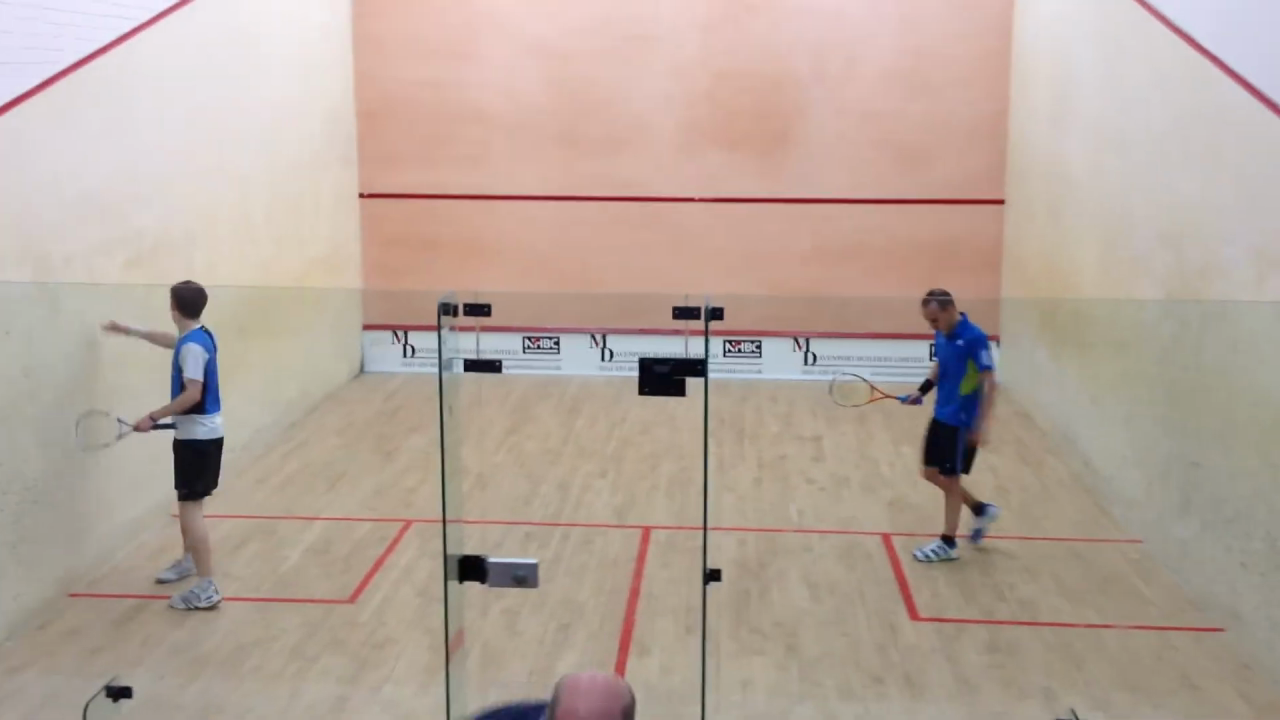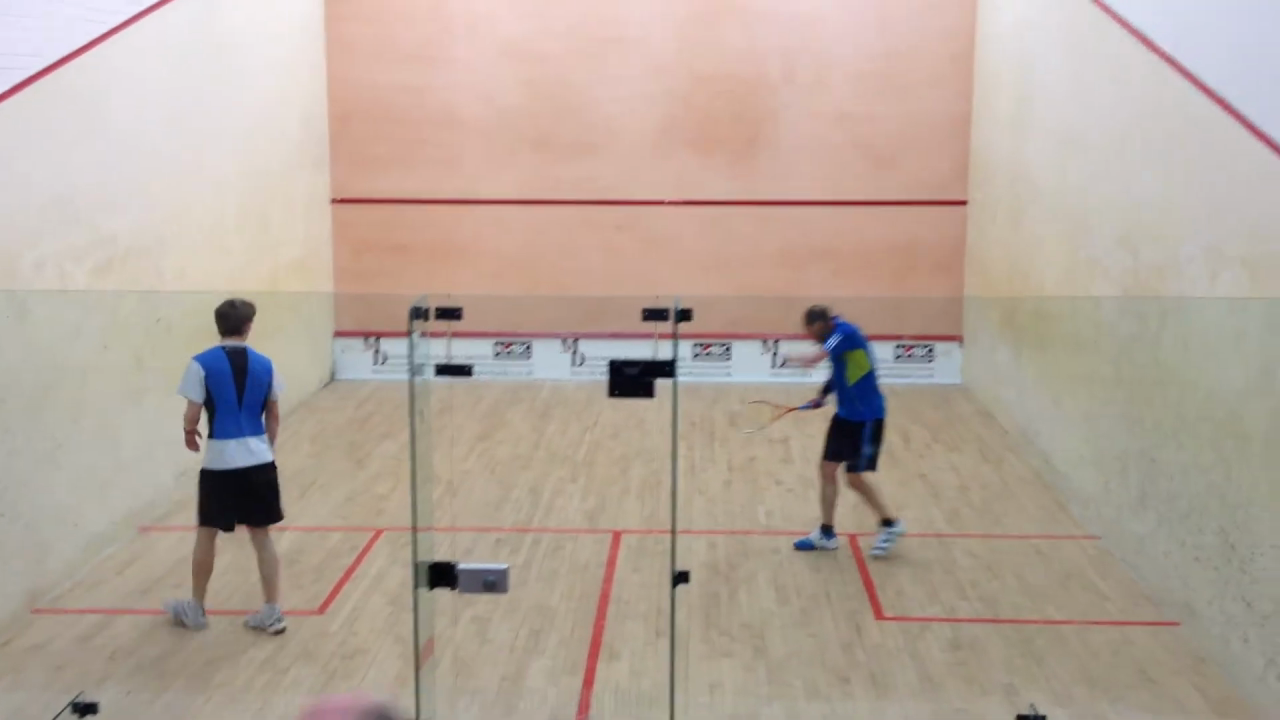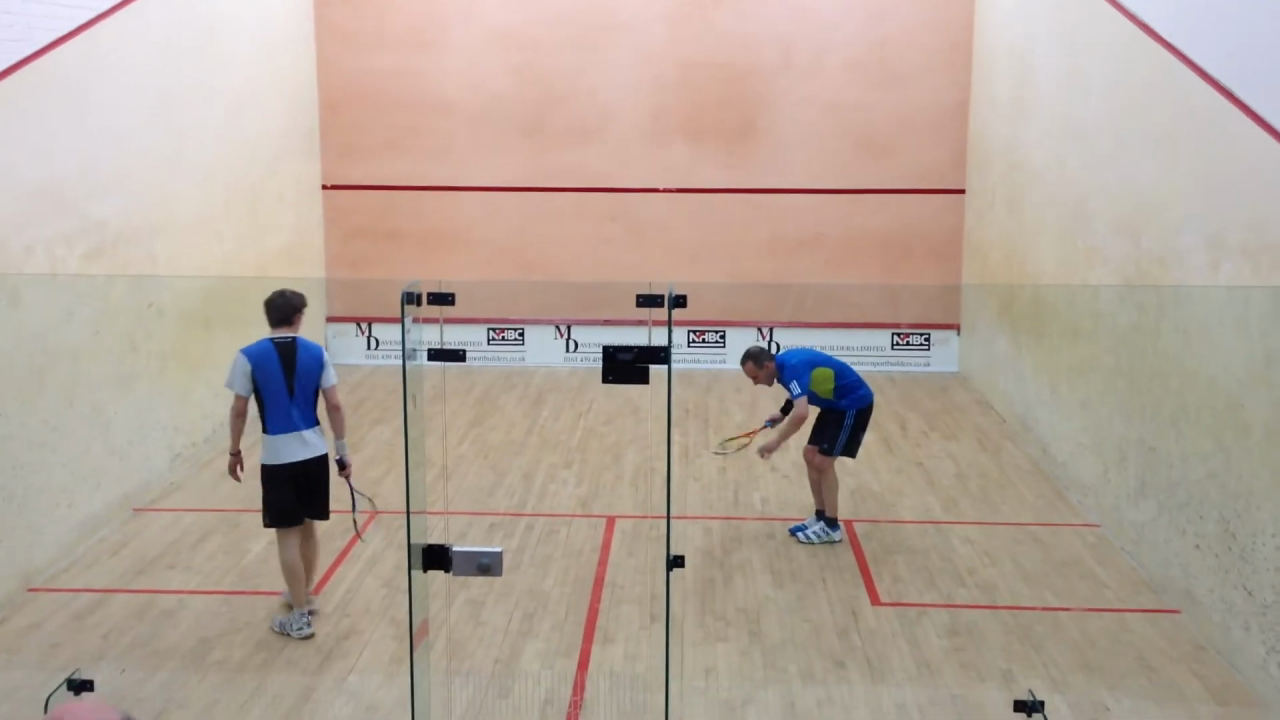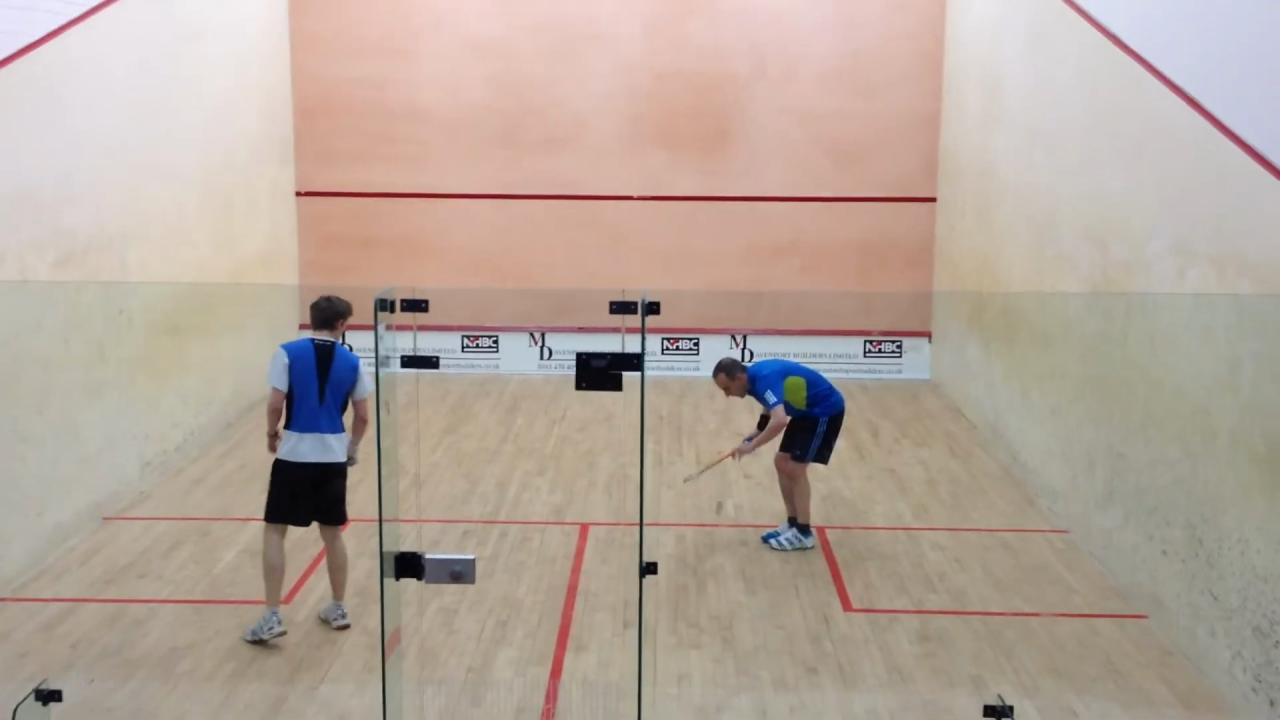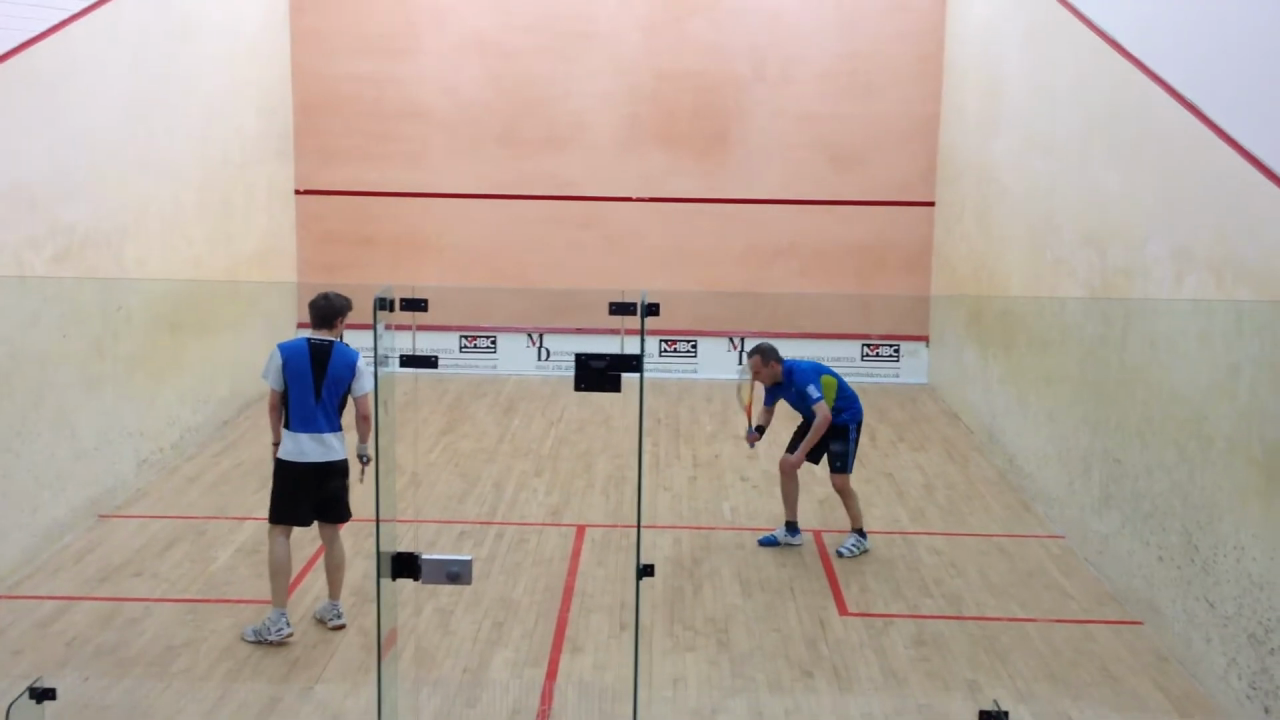
dt=0.7s
person 1, frame 1
left shoulder: (192, 346)
right shoulder: (195, 337)
left elbow: (191, 395)
right elbow: (169, 340)
left wrist: (153, 417)
right wrist: (129, 330)
left hip: (198, 434)
right hip: (199, 432)
left knee: (190, 508)
right knee: (190, 503)
left ankle: (205, 589)
right ankle: (189, 560)
person 1, frame 2
left shoulder: (201, 364)
right shoulder: (265, 364)
left elbow: (191, 415)
left wrist: (189, 434)
left hip: (220, 463)
right hip: (259, 460)
left knee: (207, 535)
right knee: (260, 536)
left ankle: (196, 608)
right ankle: (272, 612)
person 1, frame 3
left shoulder: (249, 356)
right shoulder: (316, 353)
left elbow: (239, 411)
right elbow: (334, 406)
left wrist: (234, 451)
right wrist: (343, 451)
left hip: (277, 457)
right hip: (314, 452)
left knee: (288, 535)
right knee: (307, 526)
left ankle: (299, 617)
right ankle: (305, 595)
person 1, frame 4
left shoulder: (288, 353)
right shoulder: (352, 362)
left elbow: (275, 405)
right elbow: (363, 417)
left wrist: (272, 434)
right wrist: (351, 448)
left hip: (293, 456)
right hip: (332, 457)
left knee: (274, 532)
right knee: (332, 534)
left ankle: (272, 617)
right ankle: (338, 608)
person 1, frame 5
left shoulder: (284, 352)
right shoulder: (351, 358)
left elbow: (275, 405)
right elbow: (364, 414)
left wrist: (277, 442)
right wrist: (363, 448)
left hip: (293, 455)
right hip: (332, 456)
left knee: (279, 533)
right knee: (331, 533)
left ankle: (279, 619)
right ankle: (334, 608)
person 2, frame 1
left shoulder: (975, 338)
right shoulder: (942, 335)
left elbow: (989, 383)
left wrist: (980, 425)
right wrist: (922, 390)
left hip: (962, 421)
right hip: (941, 416)
left knee: (949, 480)
right knee: (930, 473)
left ankle: (947, 543)
right ankle: (980, 510)
person 2, frame 2
left shoulder: (845, 332)
right shoulder: (833, 335)
left elbow: (810, 360)
left wrist: (792, 359)
right wrist: (823, 395)
left hip: (867, 416)
right hip: (846, 414)
left knee: (854, 478)
right knee: (827, 469)
left ankle: (890, 525)
right ankle: (825, 532)
person 2, frame 3
left shoulder: (792, 367)
right shoulder: (784, 362)
left elbow: (801, 414)
right elbow: (798, 395)
left wrist: (776, 442)
right wrist: (783, 413)
left hip: (853, 403)
right hip: (837, 403)
left knee: (823, 461)
right knee: (810, 455)
left ankle: (831, 526)
right ankle: (820, 517)
person 2, frame 4
left shoulder: (765, 379)
right shoulder: (755, 376)
left elbow: (780, 421)
right elbow: (770, 404)
left wrist: (752, 445)
right wrist: (759, 430)
left hip: (826, 410)
right hip: (807, 411)
left knee: (795, 468)
right knee: (782, 462)
left ankle: (803, 533)
right ankle: (793, 524)
person 2, frame 5
left shoulder: (802, 374)
right shoulder: (774, 381)
left elbow: (824, 417)
right elbow: (767, 411)
left wrist: (801, 452)
right wrist: (758, 433)
left hip: (845, 419)
right hip: (815, 418)
left knee: (839, 482)
right knee: (786, 466)
left ankle: (859, 536)
right ankle: (791, 530)
